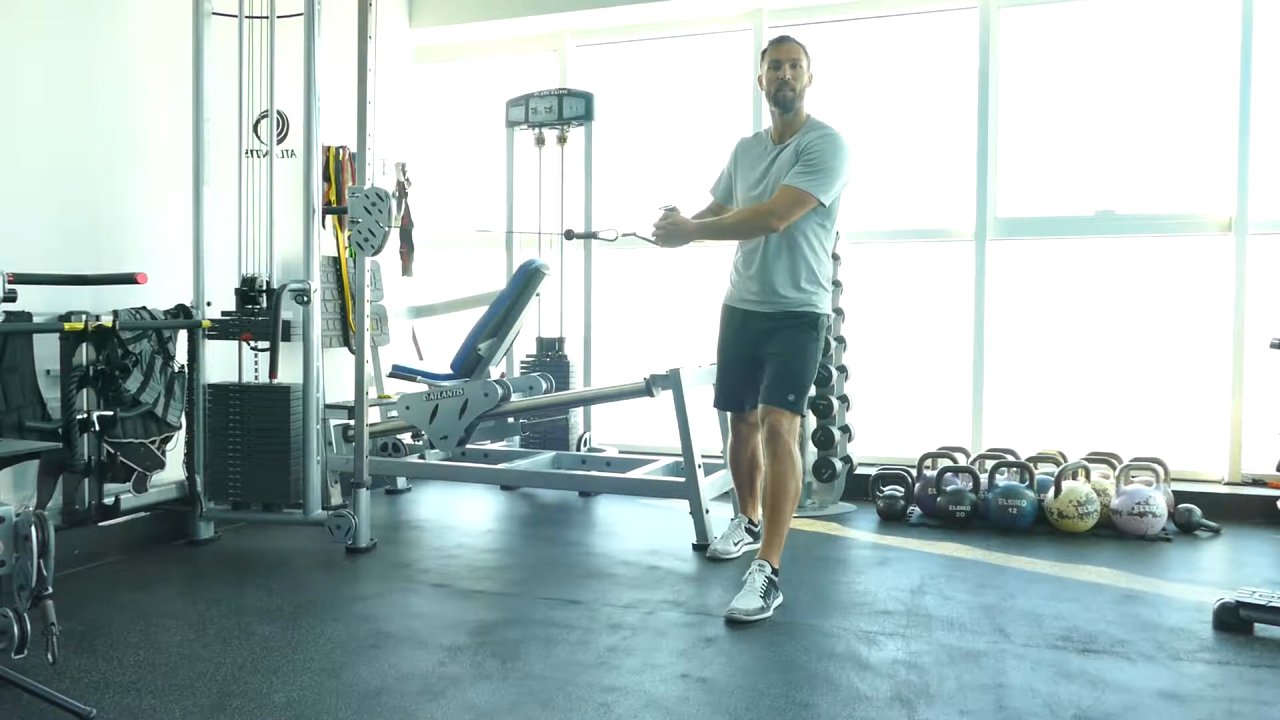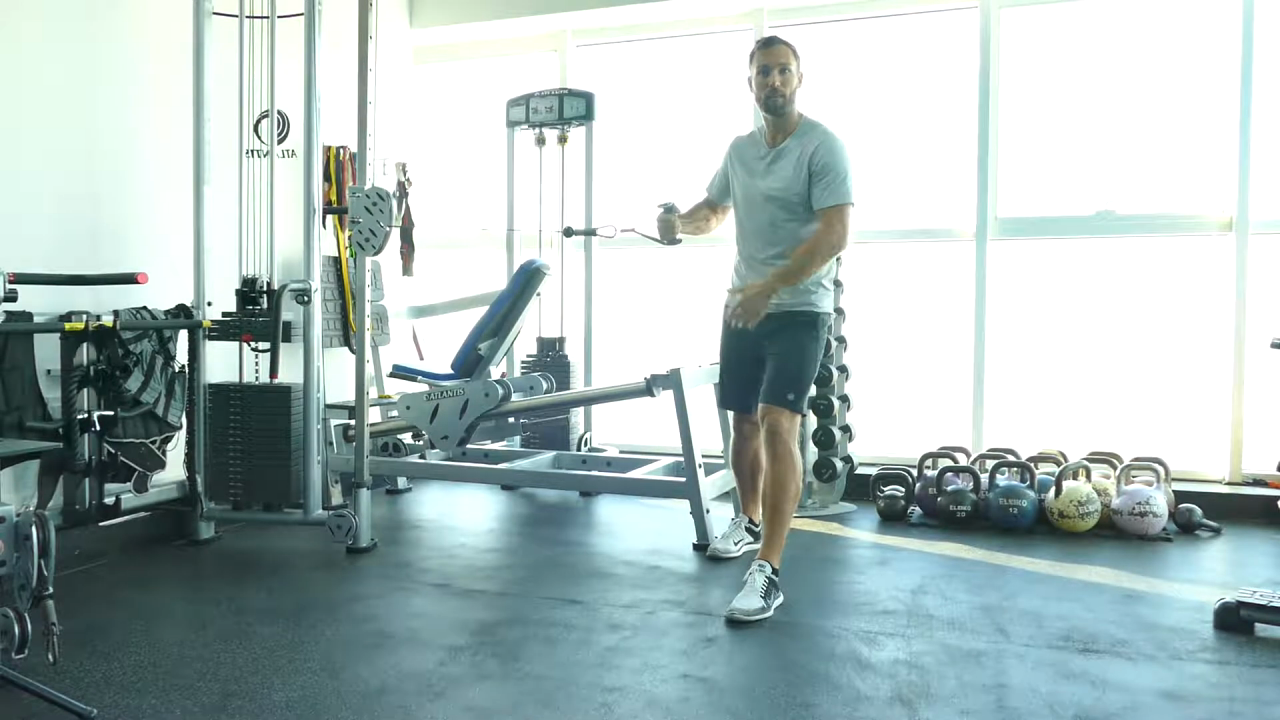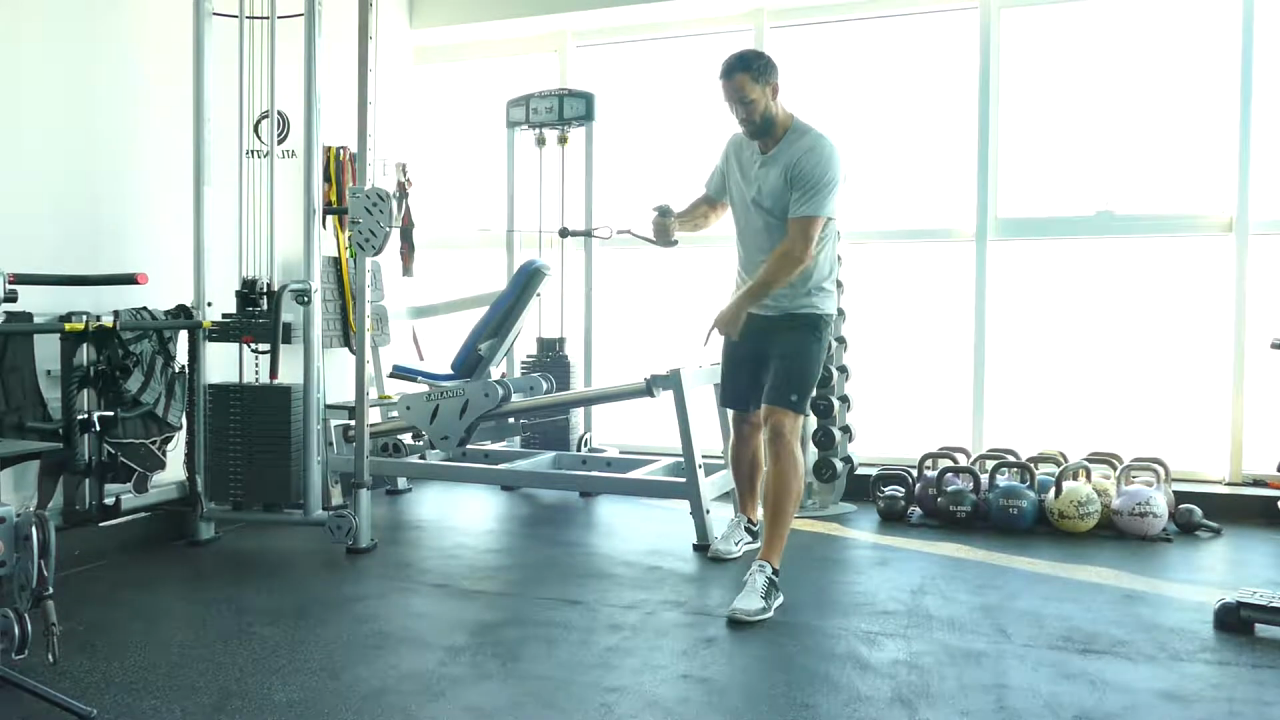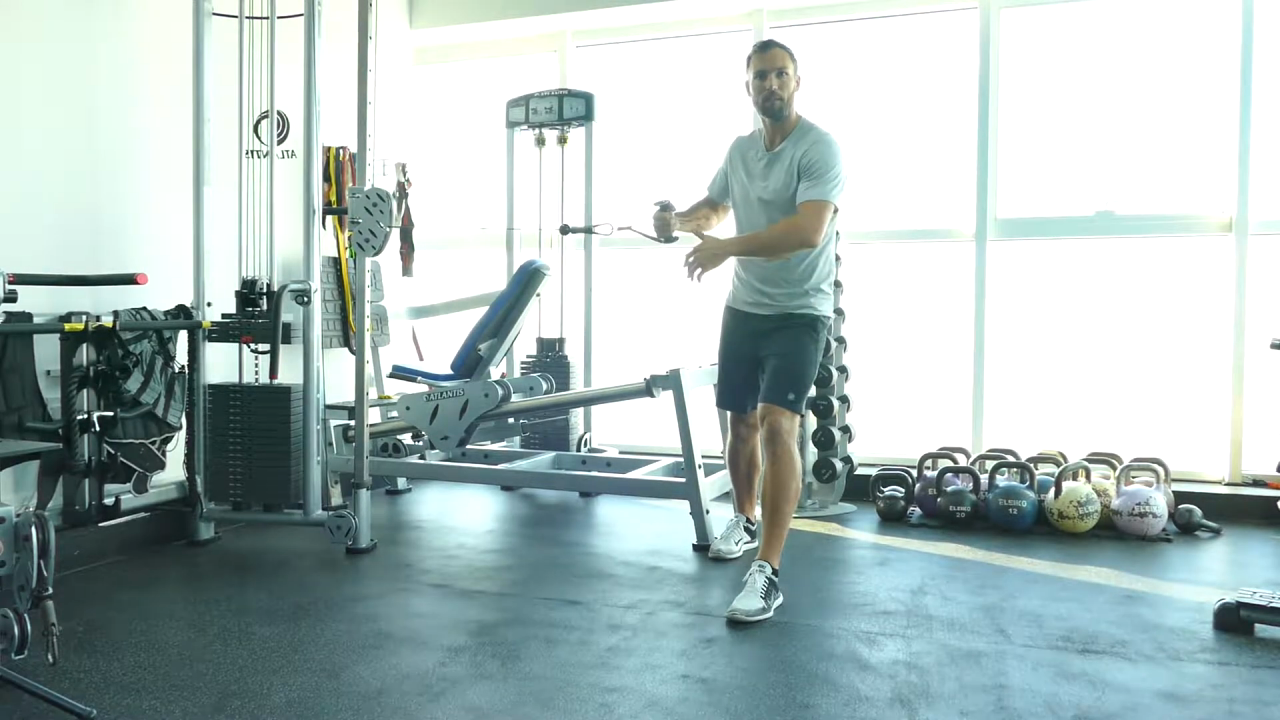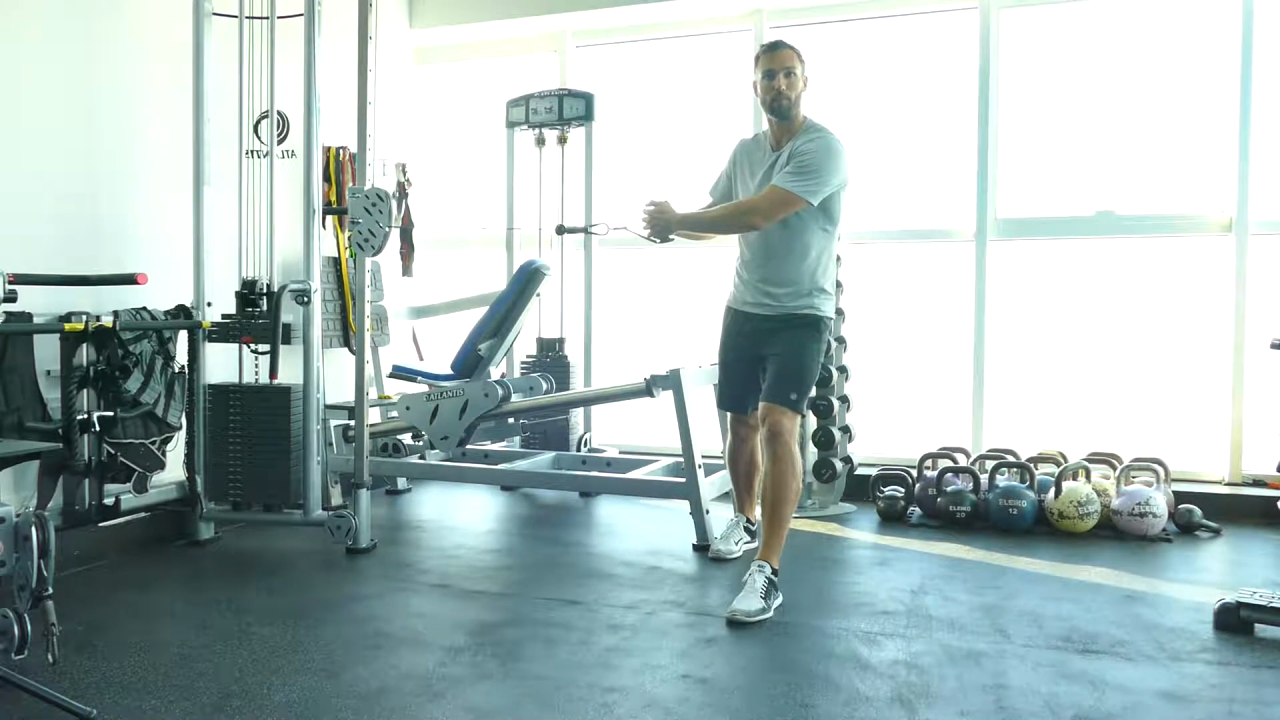
dt=1s
person 1, frame 1
left shoulder: (825, 145)
right shoulder: (745, 149)
left elbow: (773, 218)
right elbow: (718, 210)
left wrist: (690, 232)
right wrist: (682, 220)
left hip: (796, 312)
right hip: (742, 306)
left knee: (779, 427)
right knee: (741, 421)
left ankle: (767, 571)
right ankle: (749, 520)
person 1, frame 2
left shoulder: (822, 147)
right shoulder: (739, 149)
left elbow: (835, 236)
right elbow: (713, 209)
left wrist: (771, 288)
right wrist: (680, 222)
left hip: (796, 311)
right hip: (743, 308)
left knee: (778, 426)
right knee: (744, 422)
left ankle: (768, 572)
right ankle: (749, 521)
person 1, frame 3
left shoulder: (814, 153)
right shoulder: (737, 147)
left elbow: (798, 249)
right elbow: (711, 204)
left wrist: (739, 305)
right wrist: (676, 221)
left hip: (799, 312)
right hip: (750, 308)
left knee: (781, 427)
right knee: (744, 421)
left ankle: (768, 572)
right ankle: (747, 520)
person 1, frame 4
left shoulder: (818, 148)
right shoulder: (739, 149)
left elbow: (808, 230)
right elbow: (714, 204)
left wrist: (724, 248)
right wrist: (677, 220)
left hip: (798, 313)
right hip: (744, 307)
left knee: (777, 426)
right knee: (741, 421)
left ankle: (767, 572)
right ankle: (744, 519)
person 1, frame 5
left shoulder: (822, 148)
right shoulder: (745, 151)
left elbow: (757, 215)
right elbow: (718, 213)
left wrist: (676, 221)
right wrist: (673, 224)
left hip: (800, 314)
right hip: (745, 308)
left knee: (779, 426)
right knee: (742, 422)
left ankle: (767, 572)
right ankle: (745, 520)
